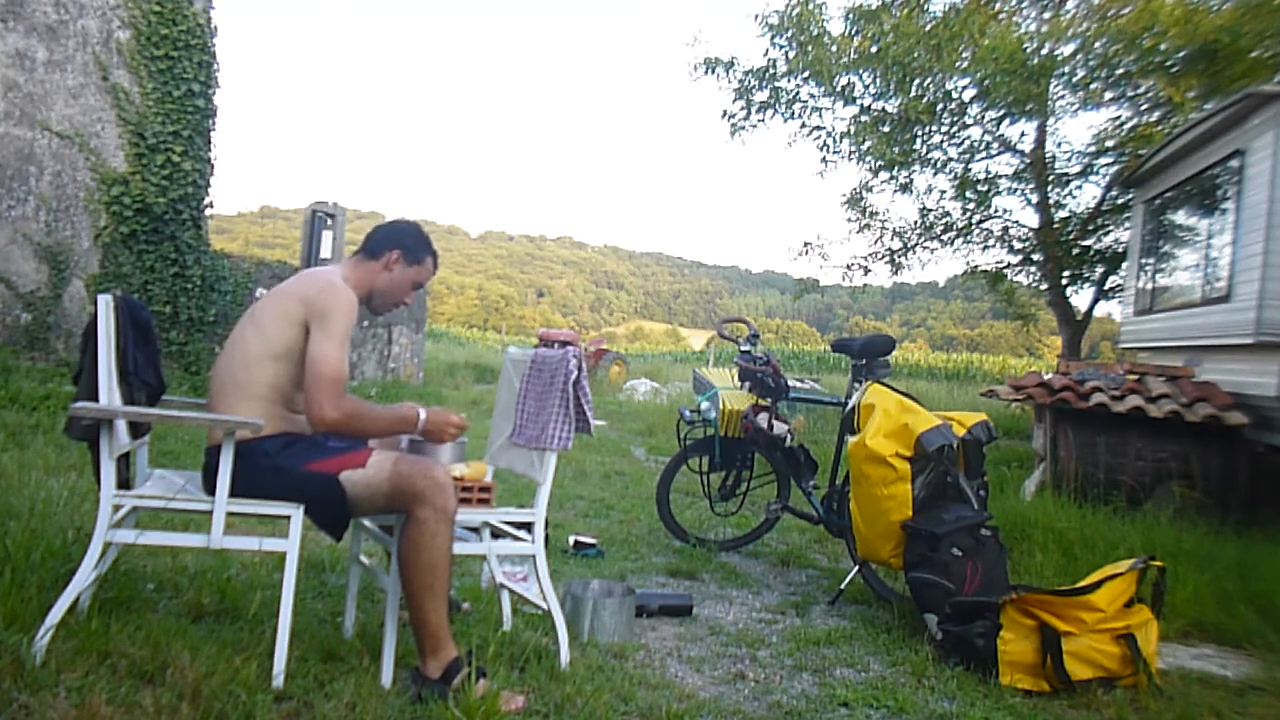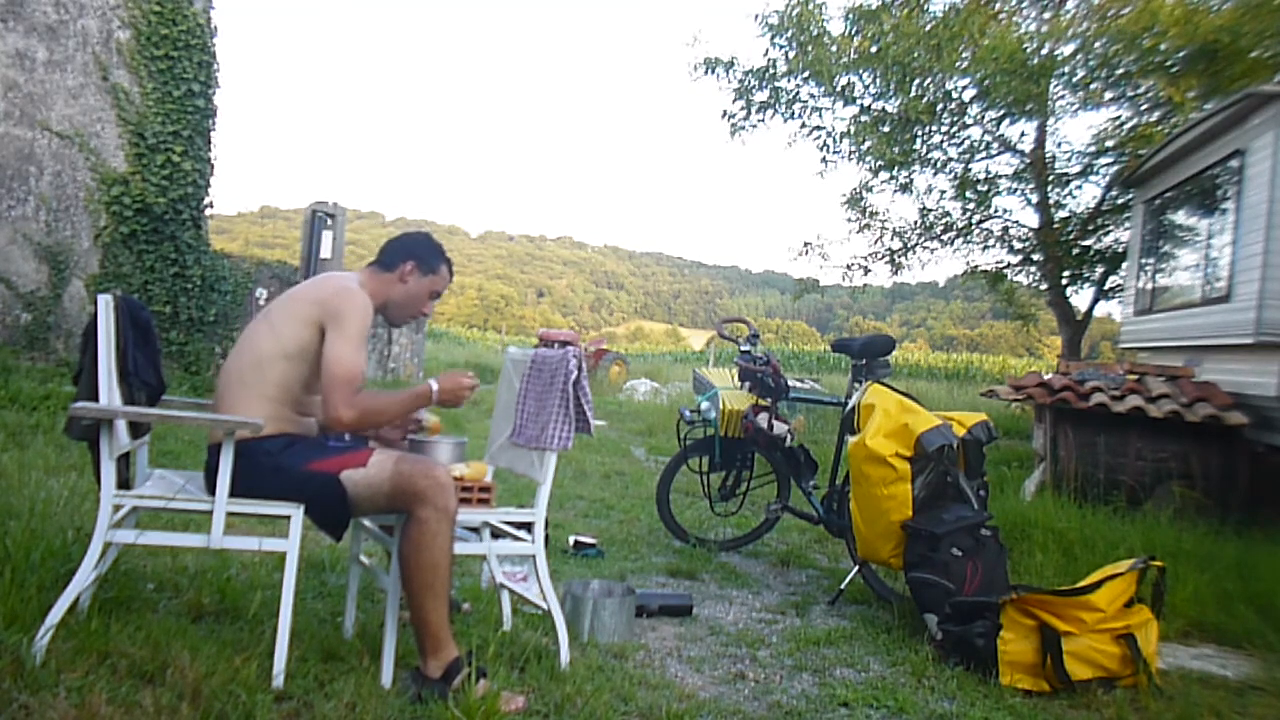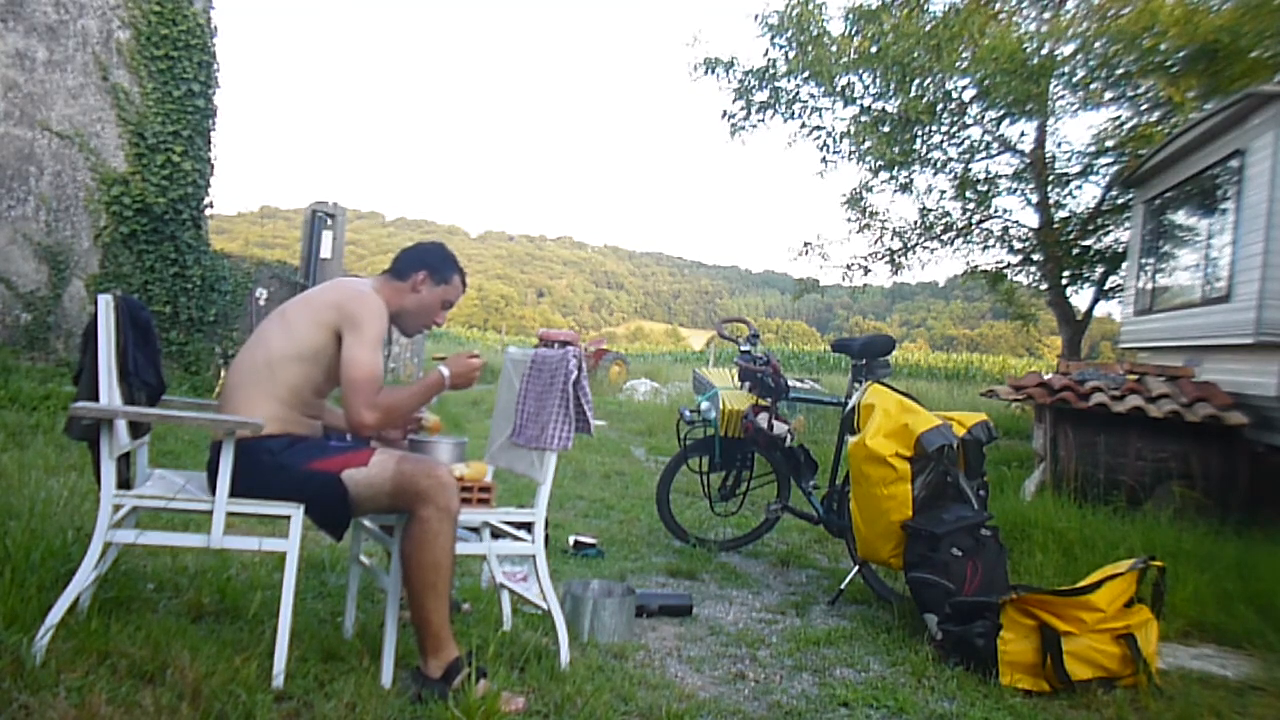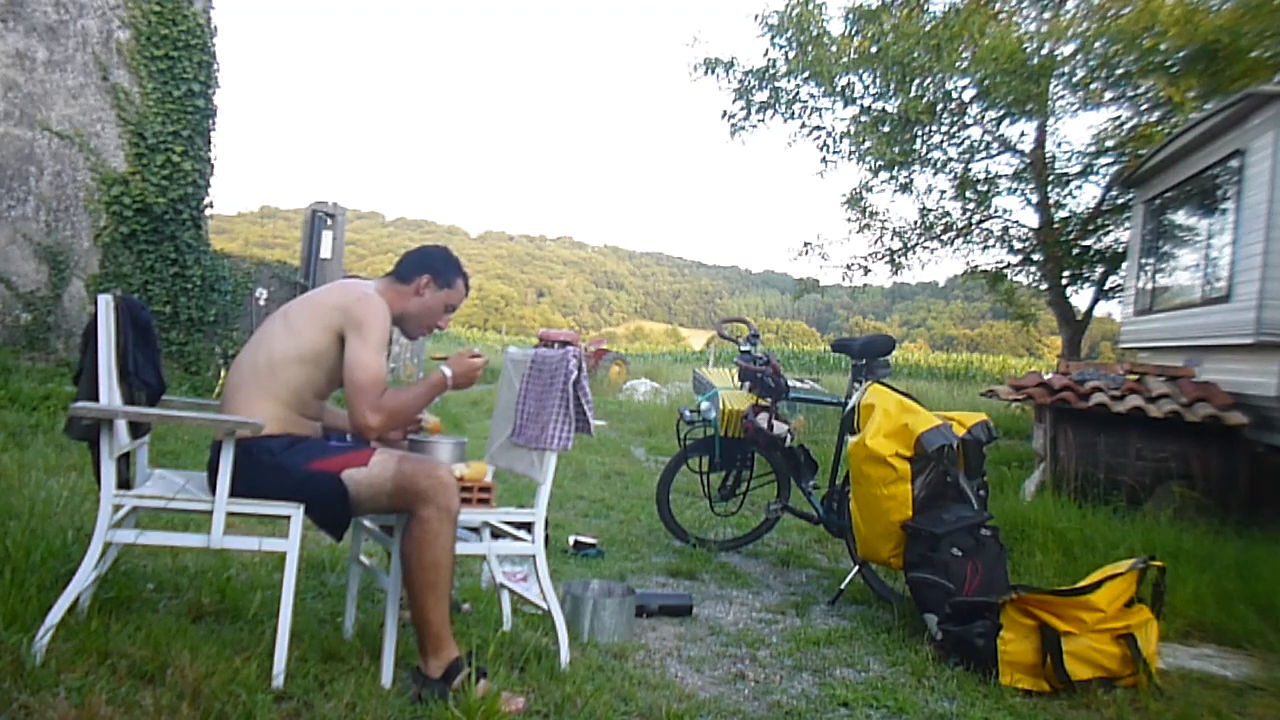
dt=0.3s
person 1, frame 1
left shoulder: (317, 286)
right shoulder: (335, 294)
right elbow: (328, 413)
left wrist: (398, 420)
right wrist: (418, 419)
left hip: (253, 450)
right hip: (259, 457)
left knee: (395, 455)
right knee: (430, 485)
left ankle: (425, 594)
right ankle: (439, 670)
person 1, frame 2
left shoulder: (334, 291)
right shoulder: (351, 297)
right elbow: (343, 412)
left wrist: (379, 426)
right wrist: (431, 391)
left hip: (259, 449)
right hip: (260, 455)
left knee: (406, 464)
right knee: (431, 484)
left ankle: (427, 596)
right ankle: (440, 670)
person 1, frame 3
left shoulder: (346, 298)
right shoulder: (365, 302)
right elbow: (365, 414)
left wrist: (381, 431)
right wrist: (442, 377)
left hip: (259, 450)
right hip: (263, 456)
left knee: (412, 470)
right knee: (433, 485)
left ankle: (427, 599)
right ankle: (440, 669)
person 1, frame 4
left shoulder: (349, 299)
right shoulder: (369, 305)
right elbow: (369, 417)
left wrist: (382, 431)
right wrist: (444, 376)
left hip: (260, 449)
right hip: (264, 455)
left knee: (411, 469)
right knee: (434, 484)
left ankle: (426, 598)
right ankle: (440, 669)
